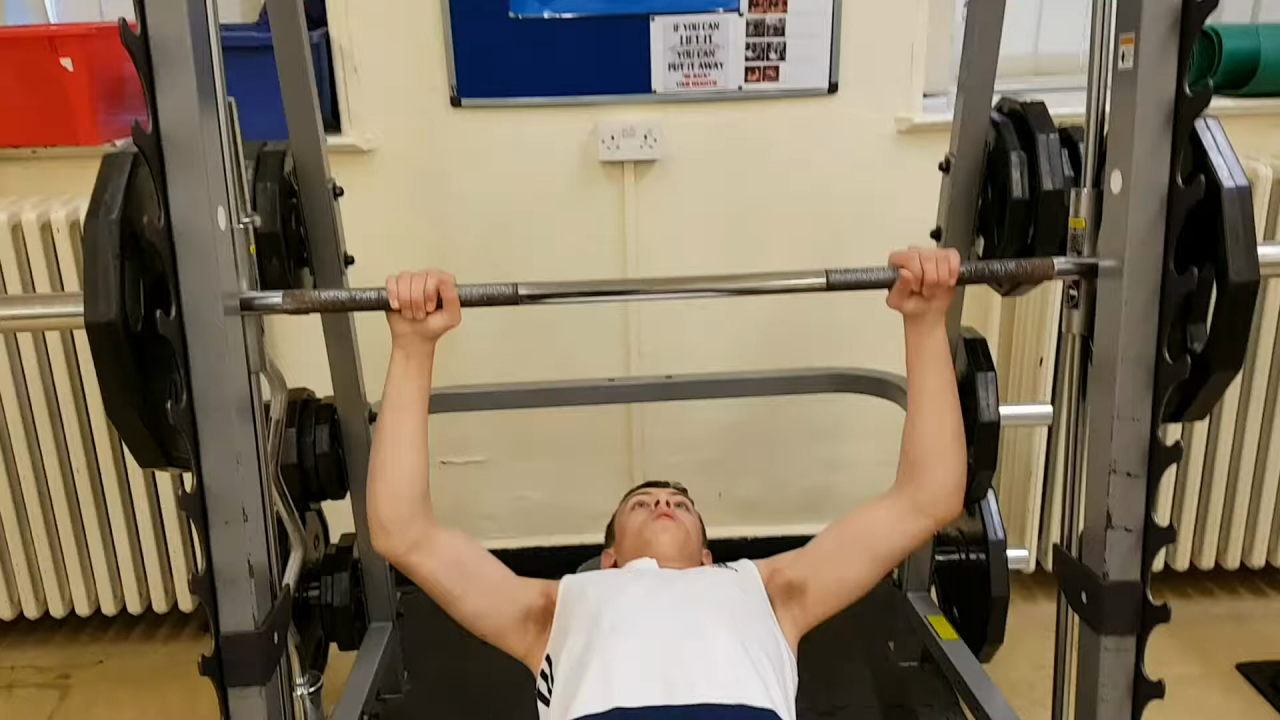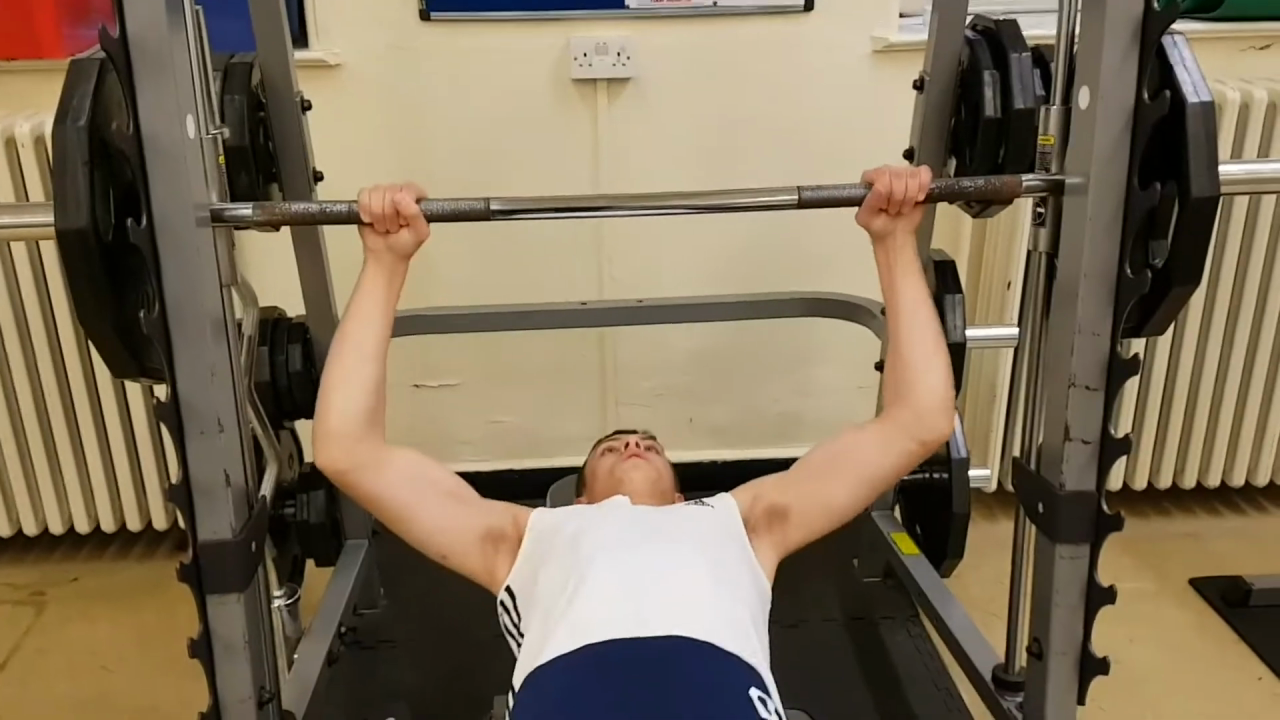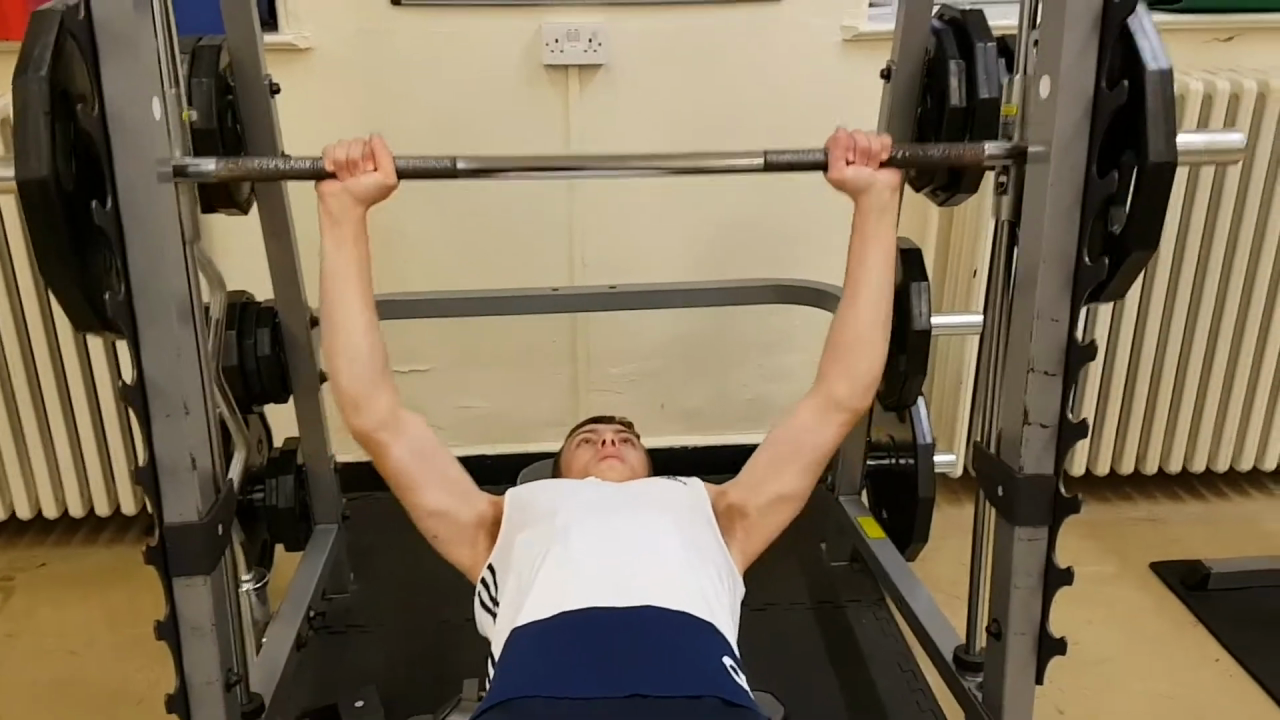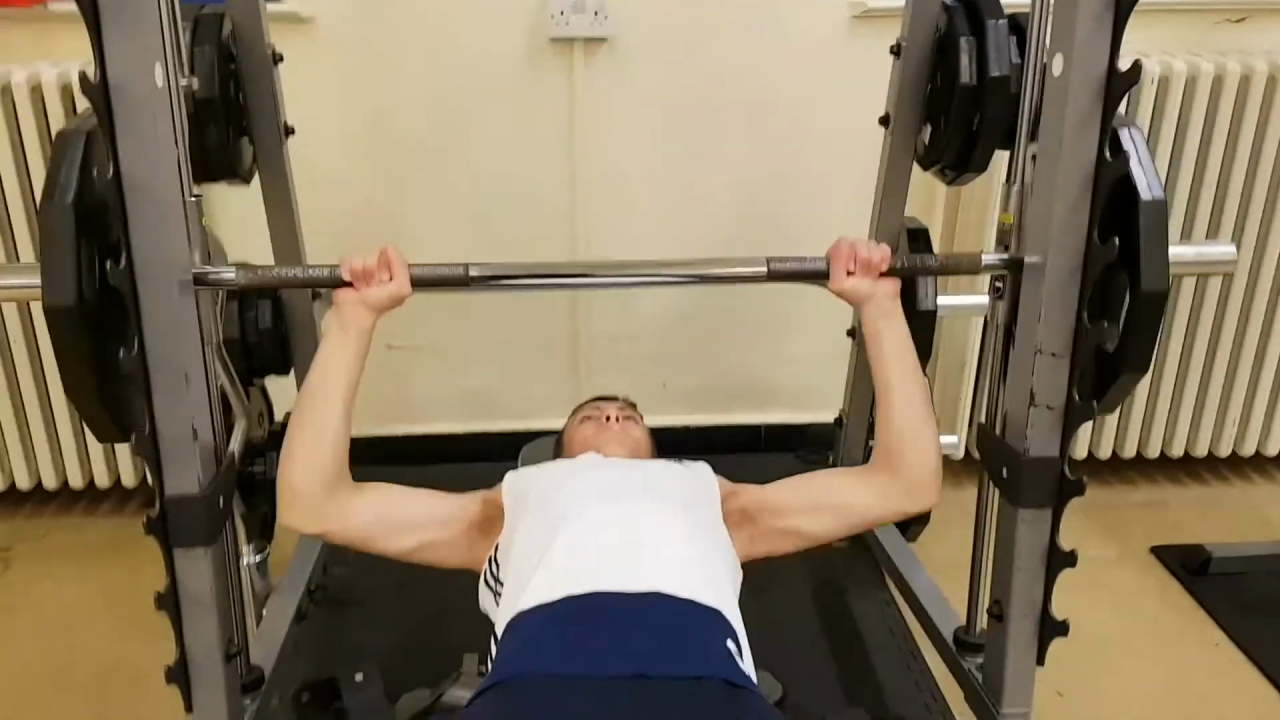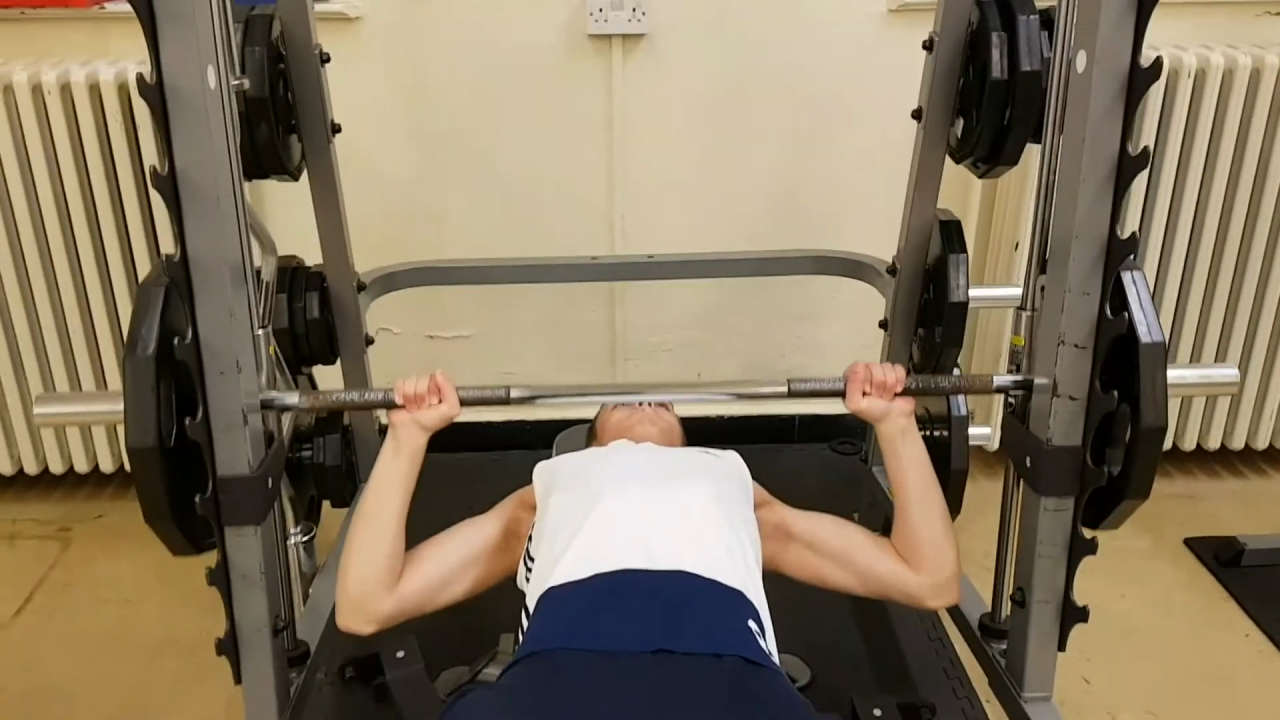
dt=1s
person 1, frame 1
left shoulder: (761, 590)
right shoulder: (562, 605)
left elbow: (925, 502)
right elbow: (403, 532)
left wrist: (926, 323)
right wrist: (413, 346)
person 1, frame 2
left shoulder: (737, 519)
right shoulder: (530, 536)
left elbow: (919, 422)
right elbow: (347, 448)
left wrist: (894, 240)
right wrist: (385, 260)
person 1, frame 3
left shoulder: (707, 510)
right shoulder: (510, 518)
left elbow: (842, 394)
right elbow: (371, 409)
left wrist: (875, 201)
right wrist: (344, 209)
person 1, frame 4
left shoulder: (709, 495)
right shoulder: (512, 501)
left elbow: (907, 485)
right elbow: (310, 503)
left wrist: (879, 308)
right wrist: (352, 322)
person 1, frame 5
left shoulder: (734, 482)
right shoulder: (547, 489)
left elbow: (929, 579)
right elbow: (365, 603)
left wrist: (894, 421)
right wrist: (409, 433)
